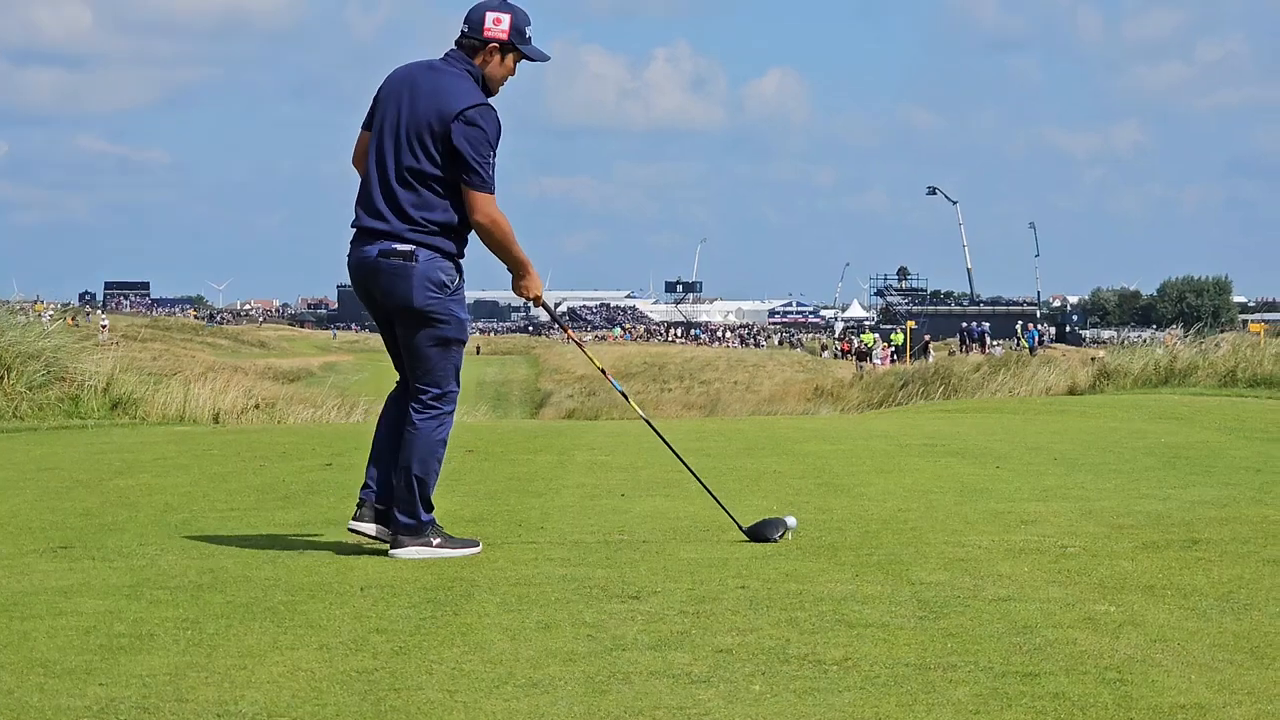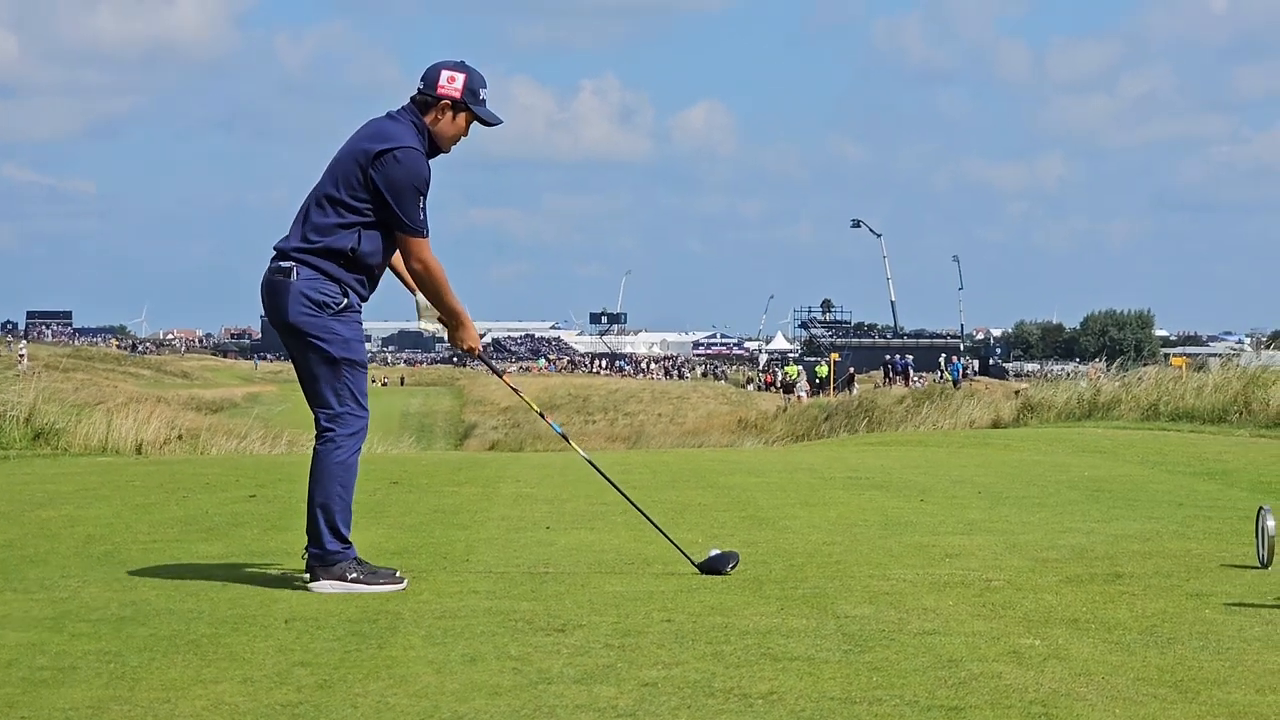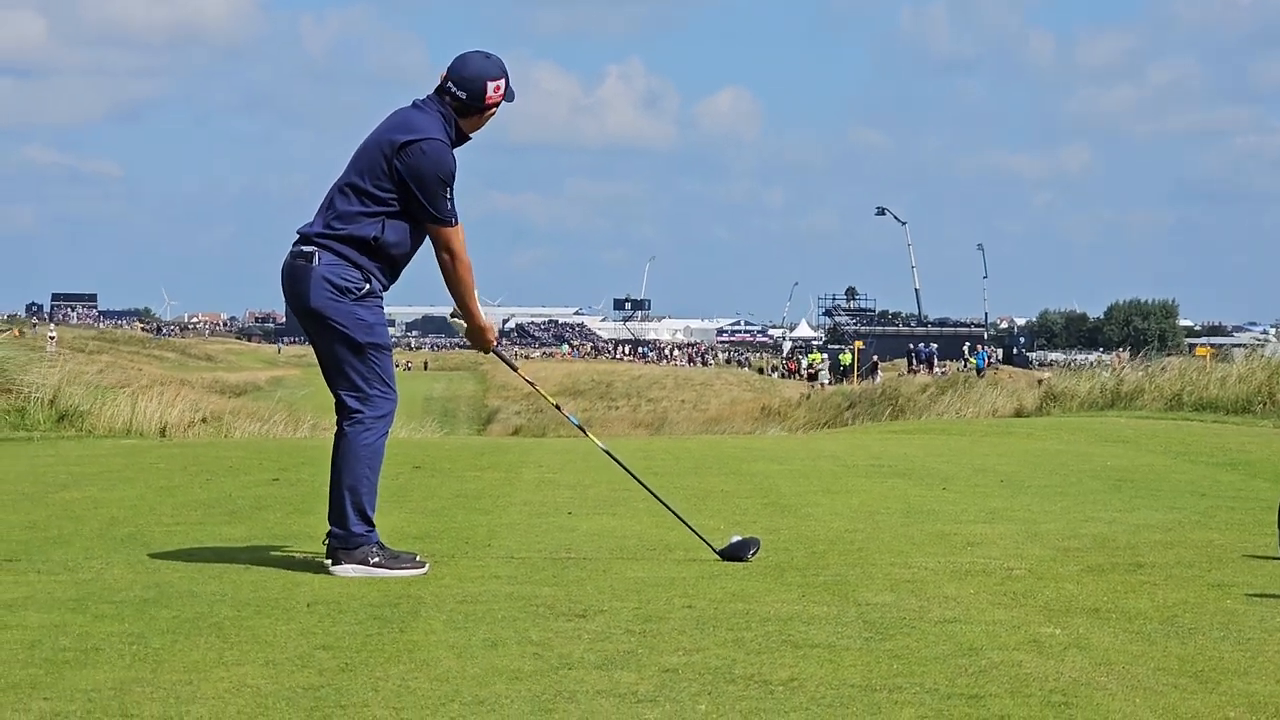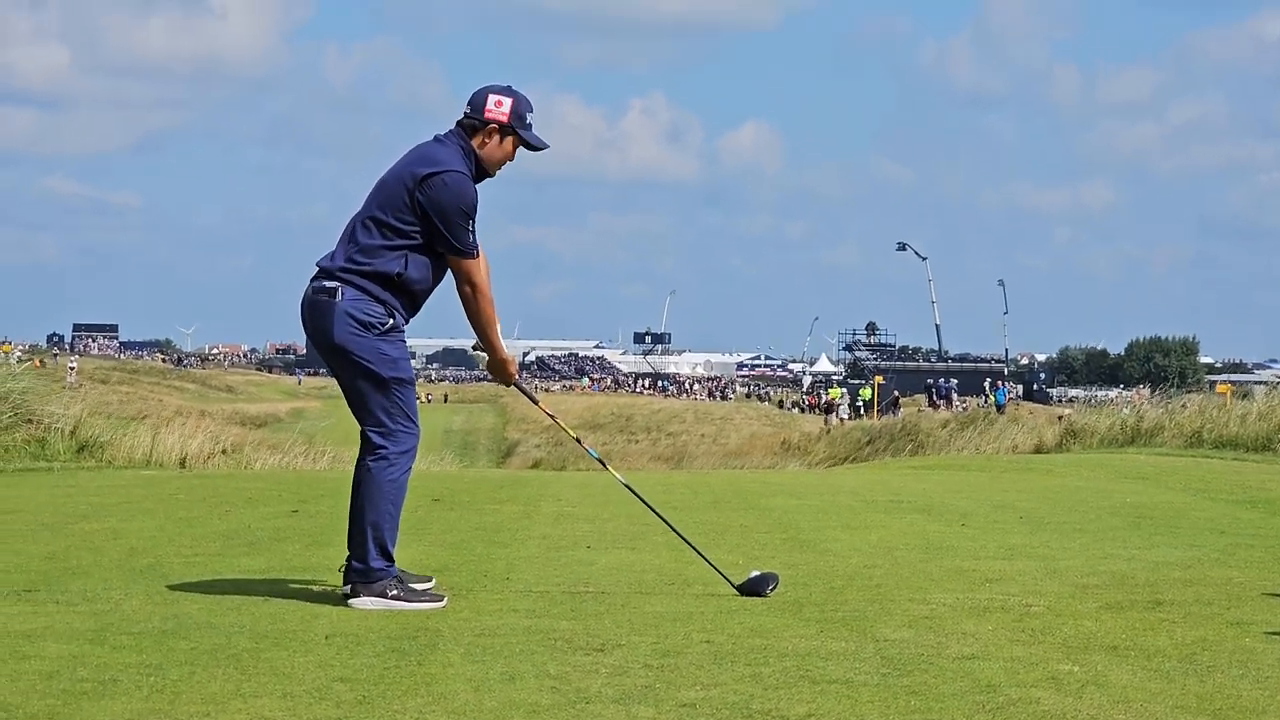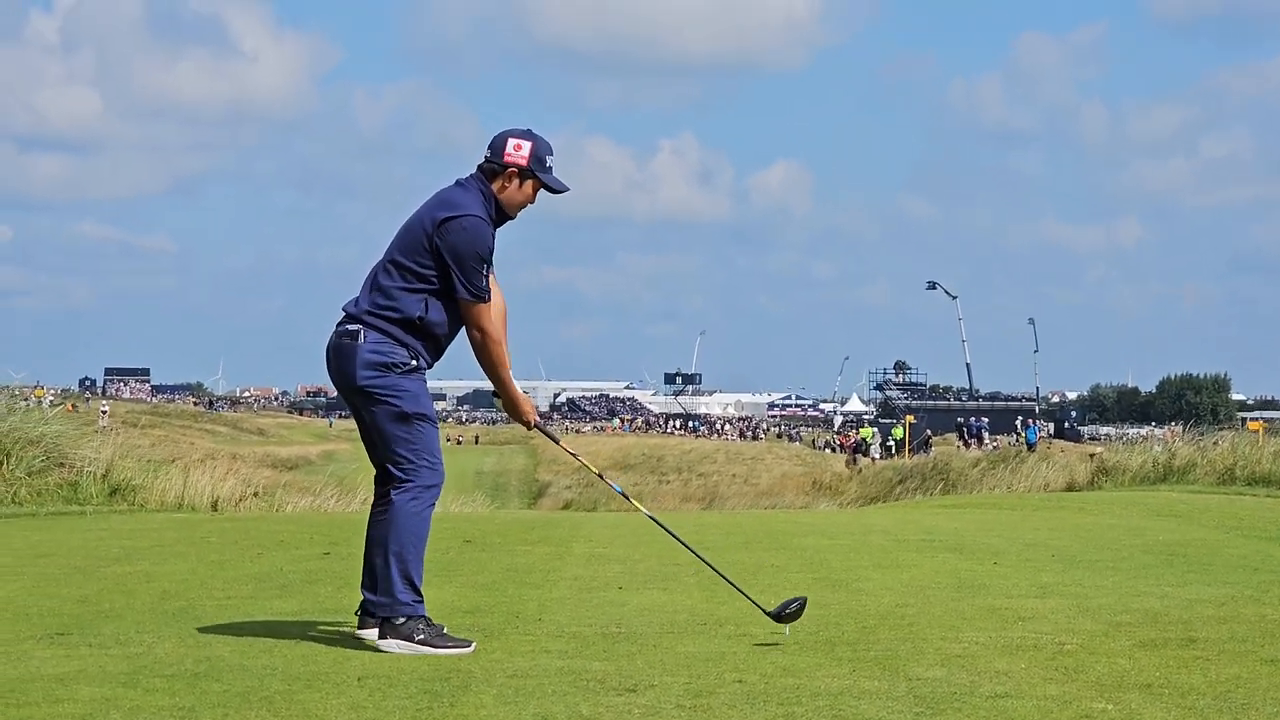
dt=1s
person 1, frame 1
left shoulder: (401, 79)
right shoulder: (473, 111)
left elbow: (362, 157)
right elbow: (482, 214)
right wrist: (523, 270)
left hip: (368, 255)
right hip: (422, 266)
left knee: (413, 383)
right knee: (434, 396)
left ankle: (377, 504)
right ankle: (413, 528)
person 1, frame 2
left shoulder: (387, 133)
right shoulder: (403, 155)
right elbow: (420, 257)
left wrist: (419, 291)
right wrist: (459, 322)
left hip: (298, 286)
right hip: (320, 292)
left knee: (340, 422)
right knee: (345, 422)
left ankle: (327, 552)
right ankle: (332, 562)
person 1, frame 3
left shoulder: (419, 123)
right shoulder: (428, 147)
left elbow: (448, 233)
right elbow: (449, 249)
left wrist: (473, 302)
right wrist: (476, 322)
left hip: (318, 273)
right hip: (341, 278)
left knee: (361, 406)
right knee: (372, 406)
left ankle: (347, 536)
right ankle: (354, 545)
person 1, frame 4
left shoulder: (440, 159)
right shoulder: (449, 178)
left elbow: (474, 258)
right elbow: (471, 281)
left wrist: (493, 342)
right wrist: (498, 354)
left hip: (336, 305)
right hip: (362, 312)
left knee: (385, 437)
right knee: (395, 439)
left ankle: (365, 565)
right ankle: (373, 577)
person 1, frame 5
left shoulder: (464, 206)
right shoulder: (467, 222)
left elbow: (492, 298)
right elbow: (482, 328)
left wrist: (508, 381)
right wrist: (512, 396)
left hip: (364, 352)
right hip: (385, 355)
left knee: (399, 478)
right knee: (420, 478)
left ankle: (378, 609)
right ankle: (402, 617)
